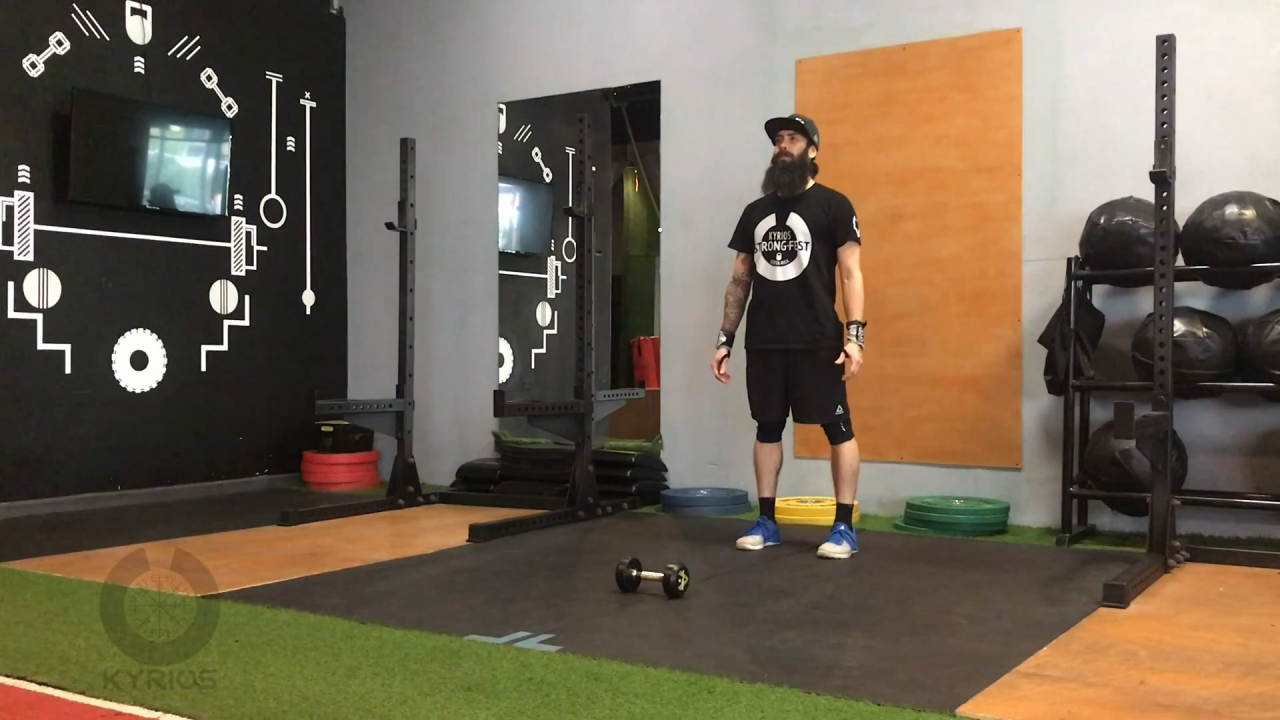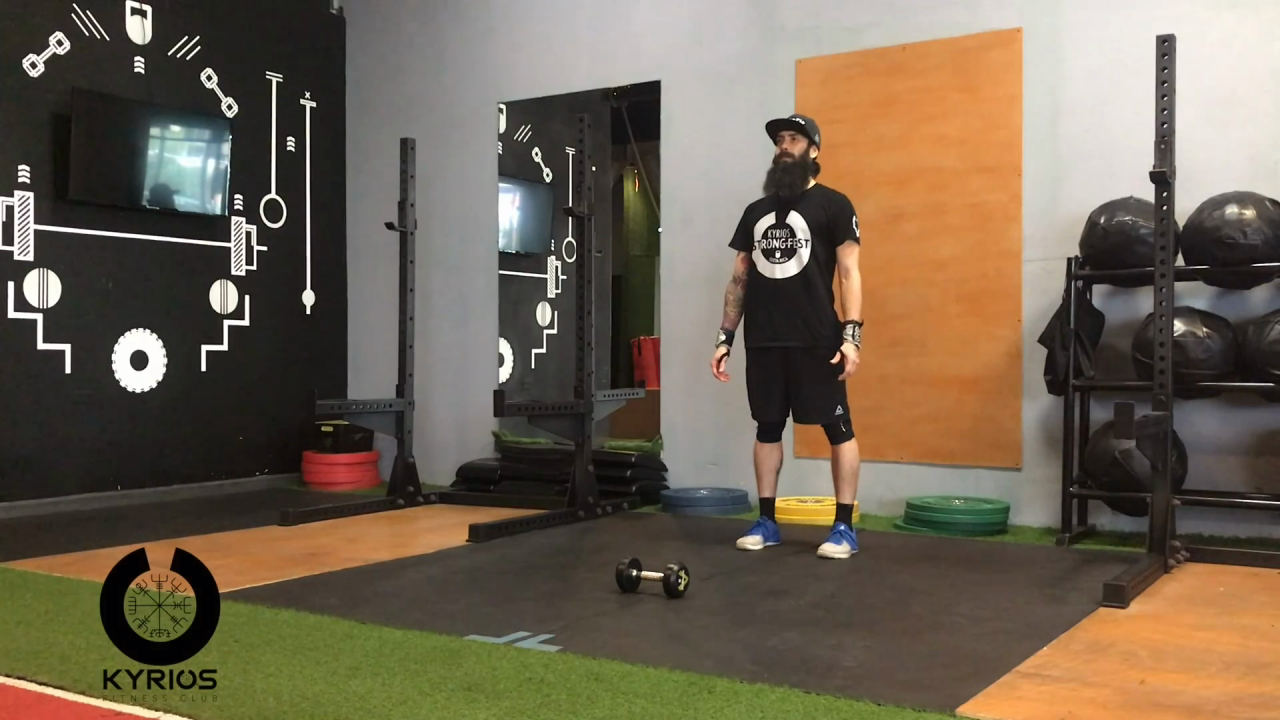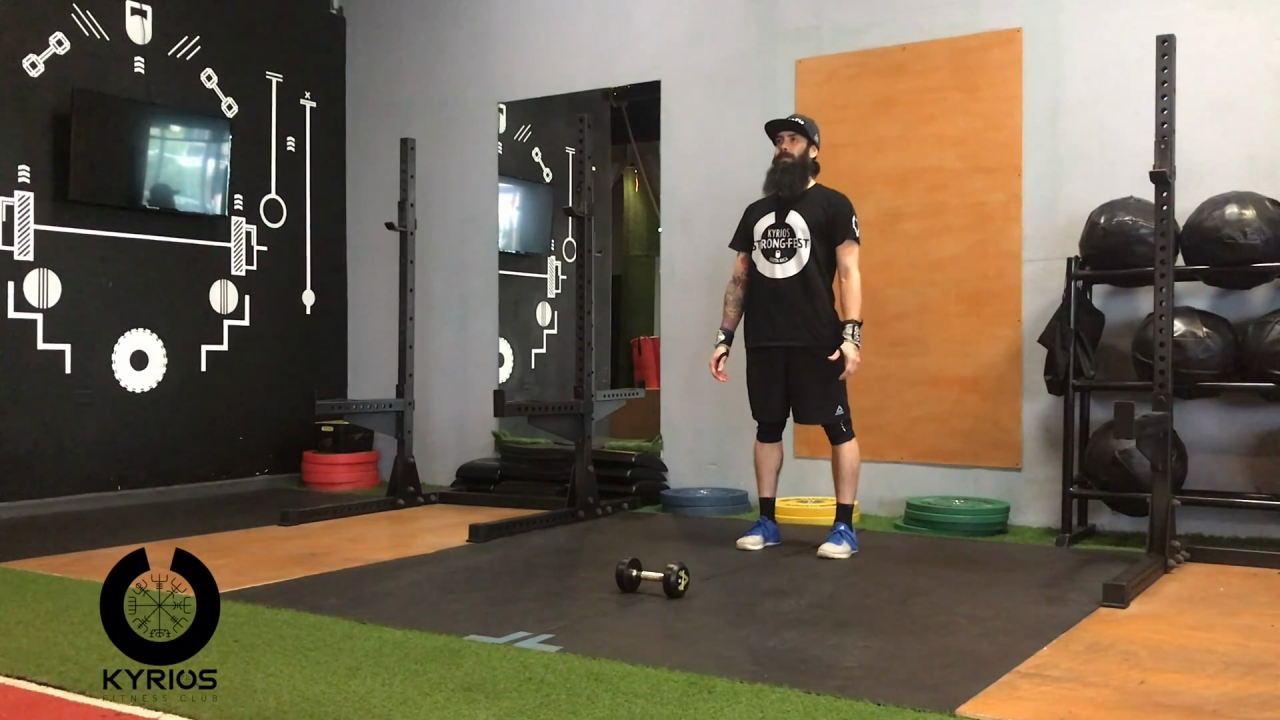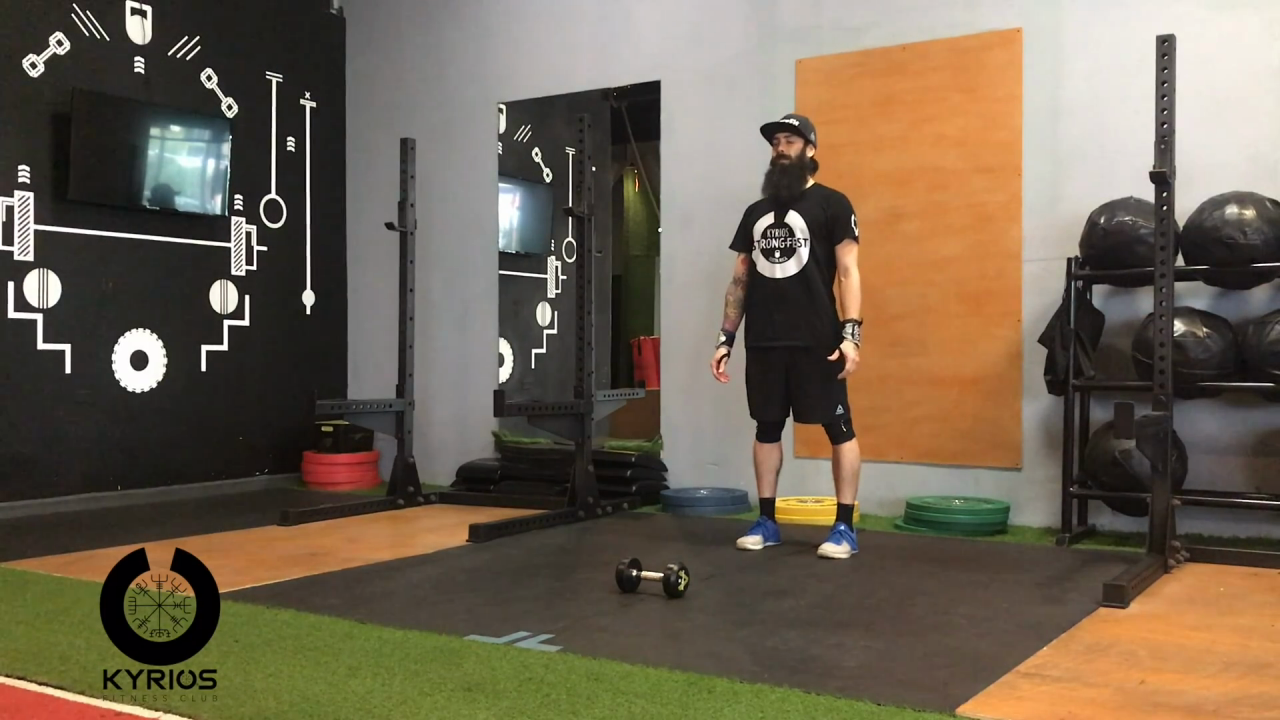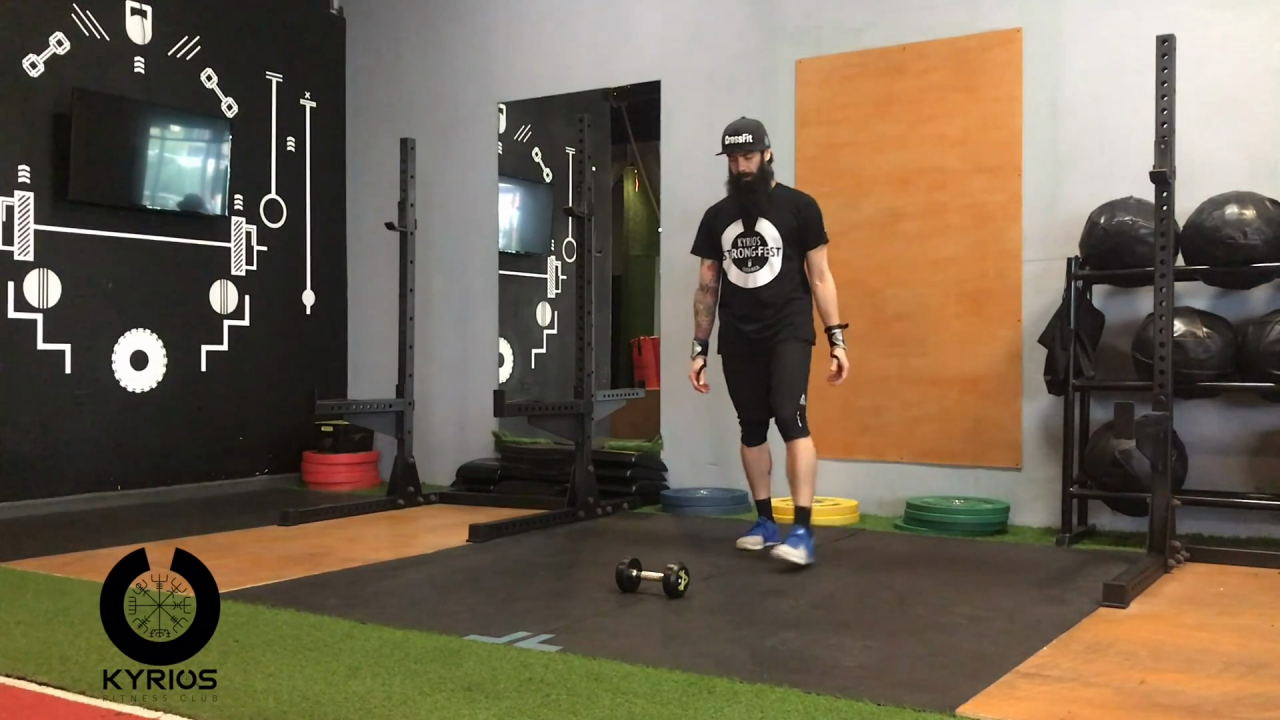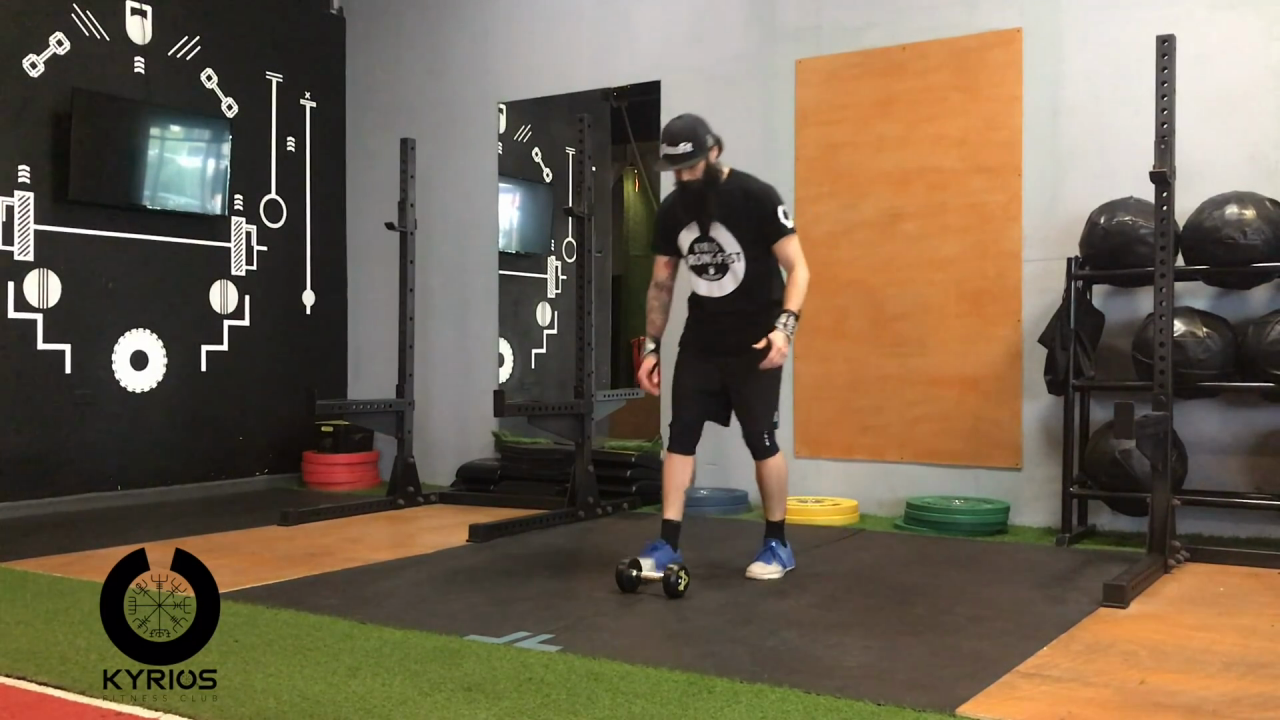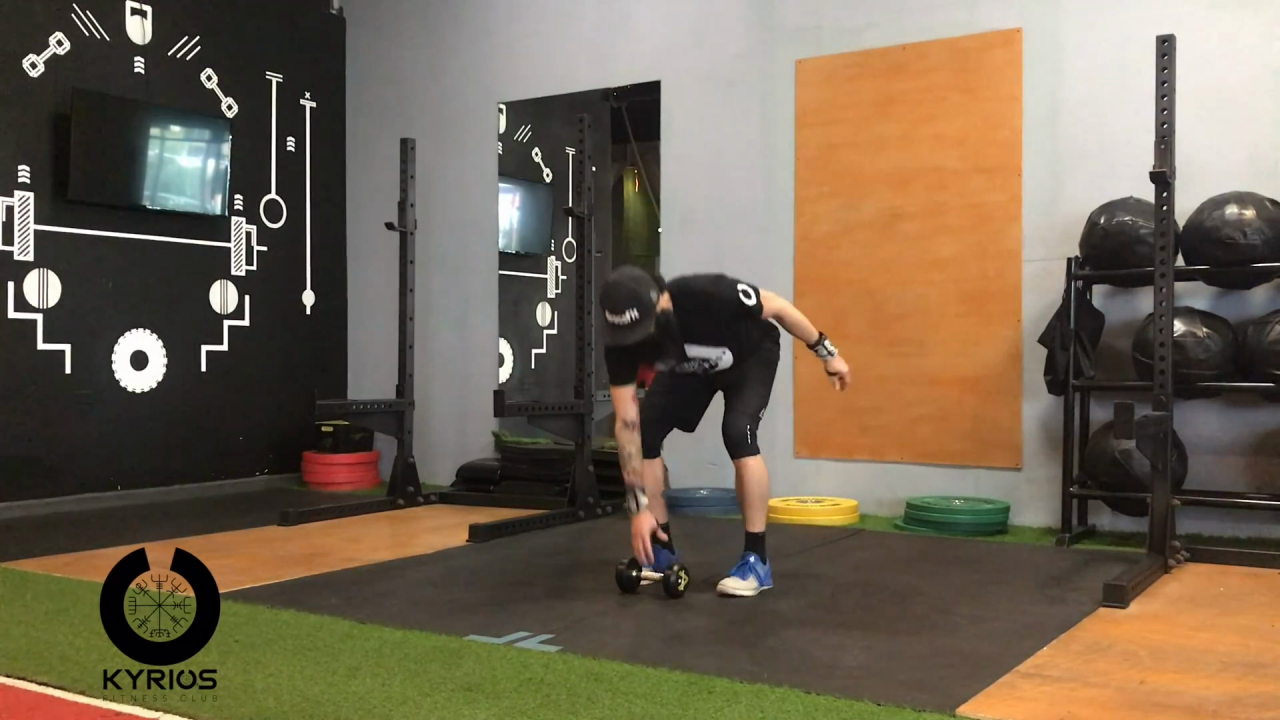
dt=0.7s
person 1, frame 1
left shoulder: (832, 205)
right shoulder: (755, 211)
left elbow: (850, 272)
right elbow: (740, 279)
left wrist: (854, 336)
right wrist: (724, 339)
left hip: (816, 340)
right hip: (763, 341)
left knee: (837, 427)
right knee: (767, 426)
left ankle: (844, 526)
right ankle: (766, 521)
person 1, frame 2
left shoulder: (832, 205)
right shoulder: (756, 211)
left elbow: (849, 273)
right elbow: (739, 278)
left wrist: (851, 335)
right wrist: (724, 338)
left hip: (816, 340)
right hip: (762, 340)
left knee: (837, 427)
right knee: (767, 426)
left ankle: (844, 526)
right ankle: (766, 521)
person 1, frame 3
left shoulder: (832, 205)
right shoulder: (756, 212)
left elbow: (848, 272)
right elbow: (739, 278)
left wrist: (851, 334)
right wrist: (724, 337)
left hip: (816, 339)
right hip: (763, 340)
left knee: (838, 427)
right knee: (768, 426)
left ankle: (844, 526)
right ankle: (767, 521)
person 1, frame 4
left shoulder: (831, 204)
right shoulder: (755, 213)
left elbow: (848, 272)
right elbow: (740, 280)
left wrist: (850, 333)
right wrist: (725, 338)
left hip: (815, 339)
right hip: (763, 339)
left knee: (838, 427)
right knee: (767, 426)
left ankle: (844, 526)
right ankle: (766, 521)
person 1, frame 5
left shoulder: (798, 206)
right shoulder: (717, 216)
left elbow: (820, 276)
right elbow: (707, 287)
left wrist: (837, 338)
right wrist: (699, 349)
left hip: (788, 332)
right hip: (738, 339)
left knee: (790, 419)
right knee: (752, 429)
left ankle: (802, 529)
right ankle: (765, 521)
person 1, frame 6
left shoulder: (755, 197)
right shoulder: (671, 209)
left elbow: (797, 268)
right elbow: (661, 283)
left wrist: (784, 326)
right wrist: (650, 347)
left hip: (754, 337)
right hip: (701, 337)
left knee: (759, 437)
right knee: (681, 434)
left ankle: (776, 543)
right ankle: (668, 545)
person 1, frame 7
left shoulder: (709, 296)
right shoulder: (622, 341)
left elbow: (778, 308)
right elbow: (627, 423)
left wrist: (826, 352)
right wrist: (639, 506)
left hip: (750, 356)
right hip: (689, 369)
left knee: (737, 432)
right knee: (645, 434)
left ankle: (756, 559)
right ankle: (662, 549)
